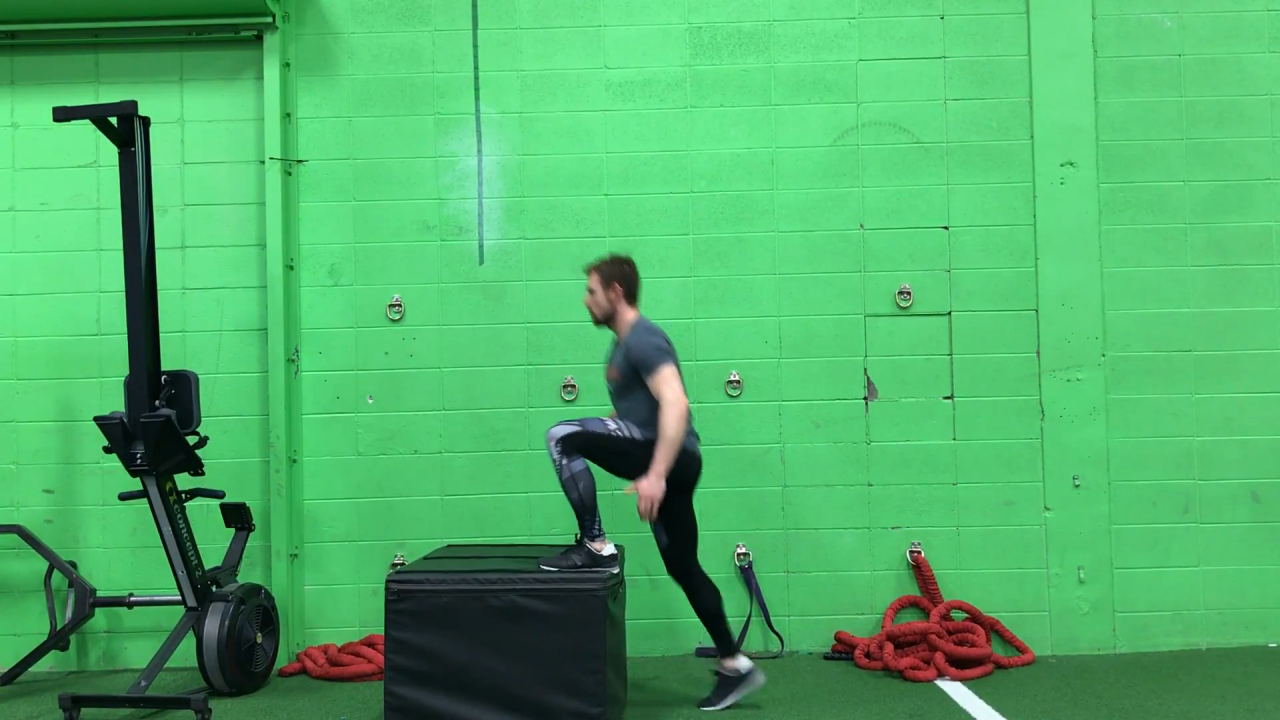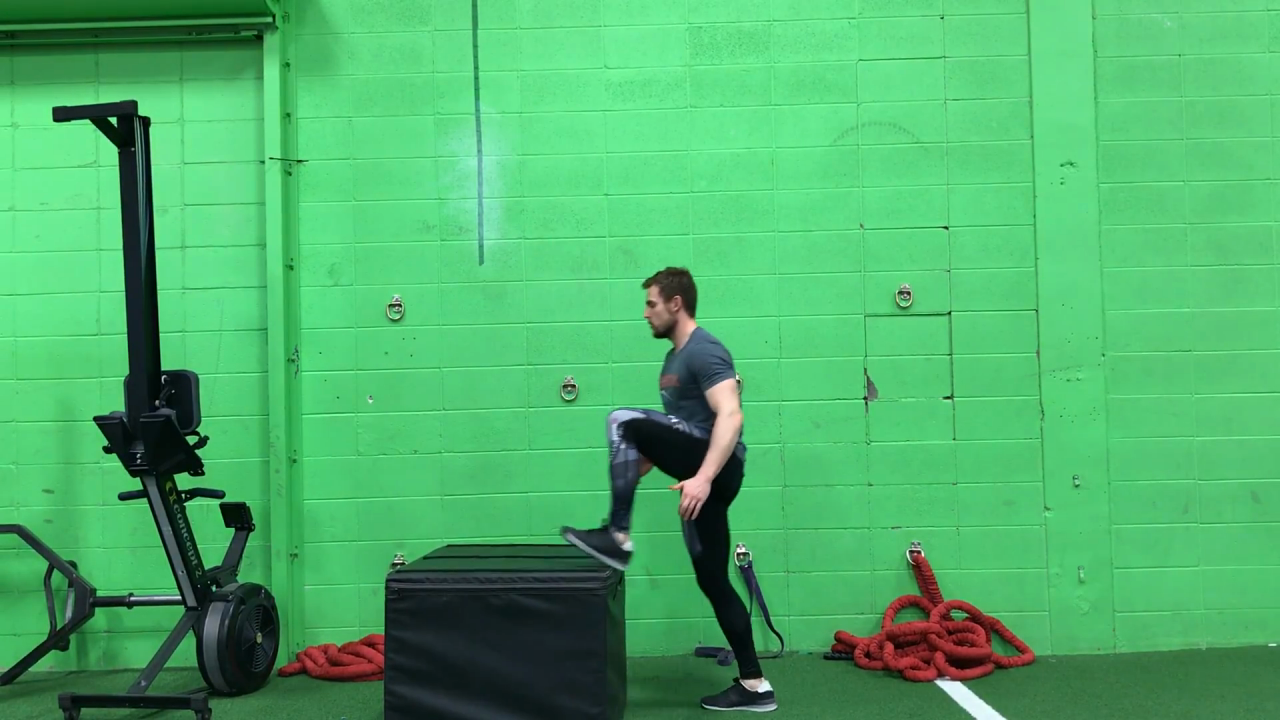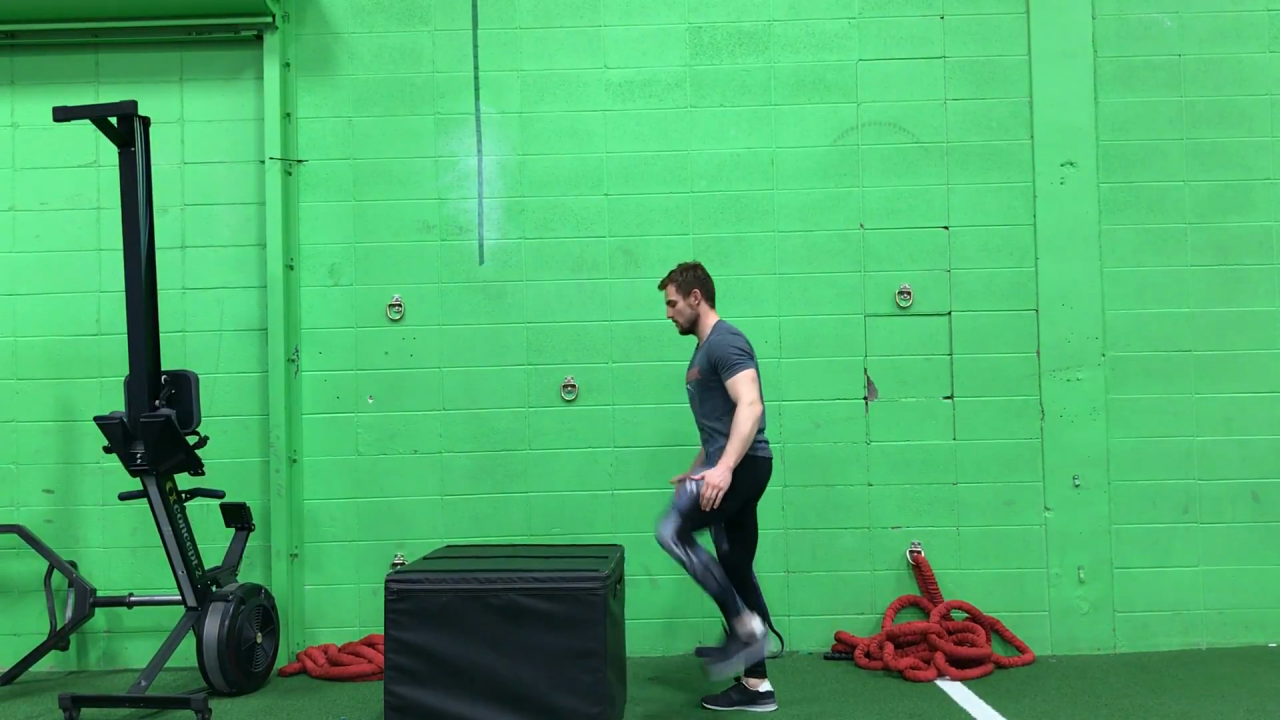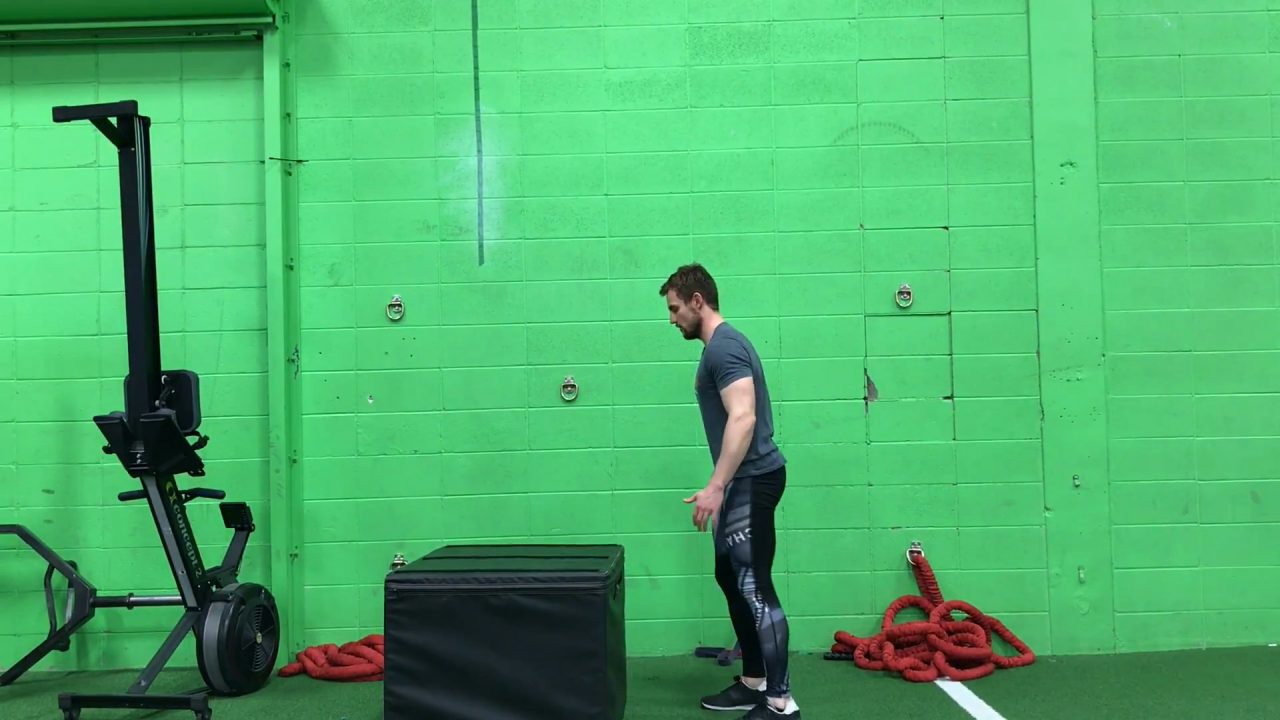
dt=0.3s
person 1, frame 1
left shoulder: (642, 340)
right shoulder: (625, 342)
left elbow: (675, 405)
left wrist: (655, 475)
left hip: (665, 457)
right hip: (675, 461)
left knee: (561, 439)
right knee: (683, 568)
left ankle: (595, 548)
right ankle: (735, 665)
person 1, frame 2
left shoulder: (703, 351)
right shoulder: (677, 355)
left elbow: (731, 417)
left wrist: (705, 477)
right wrist: (642, 458)
left hip: (713, 468)
right hip: (702, 471)
left knee: (622, 420)
right knee: (714, 579)
left ankle: (618, 537)
right ankle: (755, 685)
person 1, frame 3
left shoulder: (725, 341)
right shoulder: (705, 348)
left elbow: (751, 407)
left wrist: (724, 466)
right wrist: (704, 470)
left hip: (742, 464)
right hip: (734, 470)
left knee: (672, 533)
right knee: (739, 574)
left ankle: (743, 625)
right ankle: (755, 685)
person 1, frame 4
left shoulder: (723, 347)
right shoulder: (722, 346)
left elbow: (743, 418)
left wrist: (715, 486)
right wrist: (721, 484)
left hip: (751, 480)
right hip: (744, 480)
left knee: (753, 586)
right knee: (732, 578)
right ankle: (753, 683)
